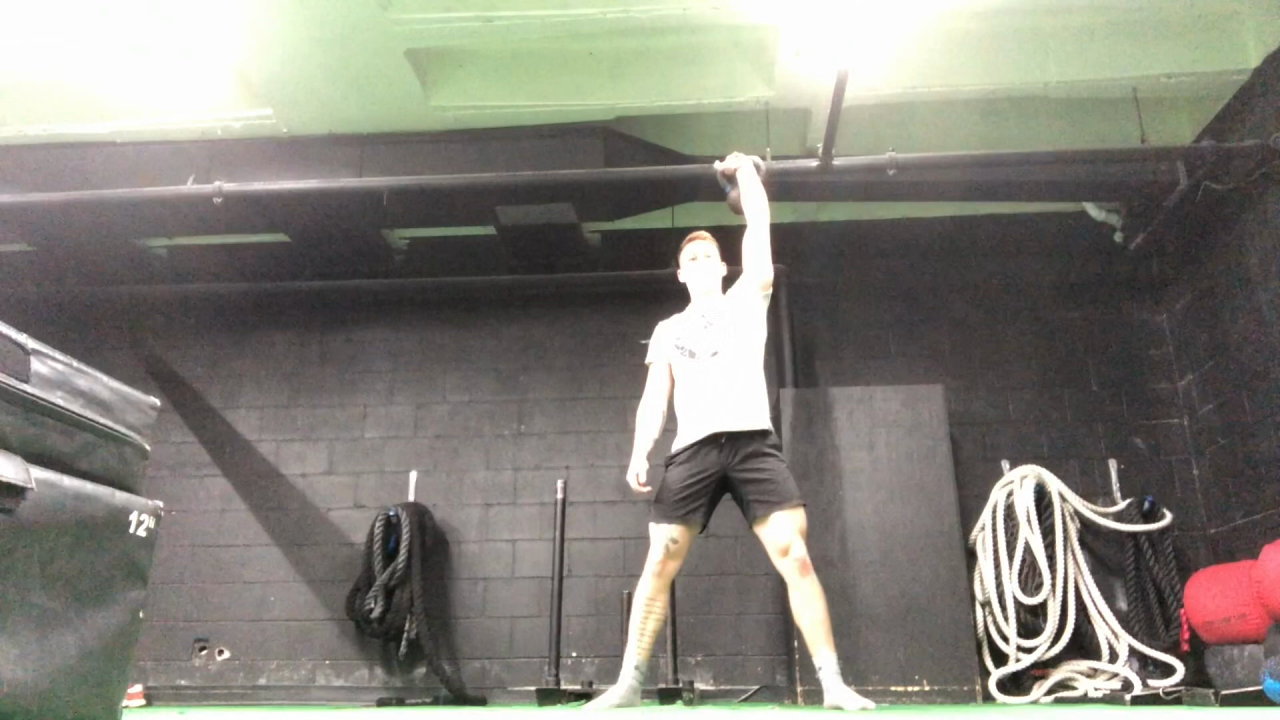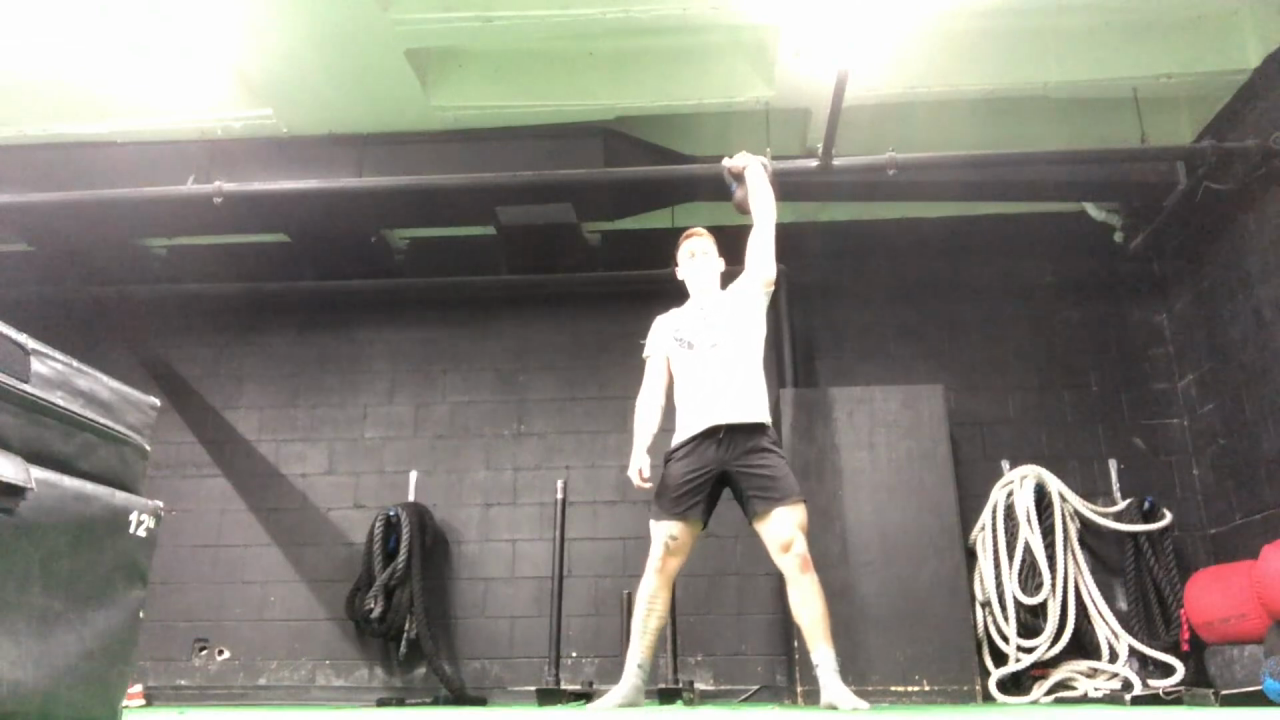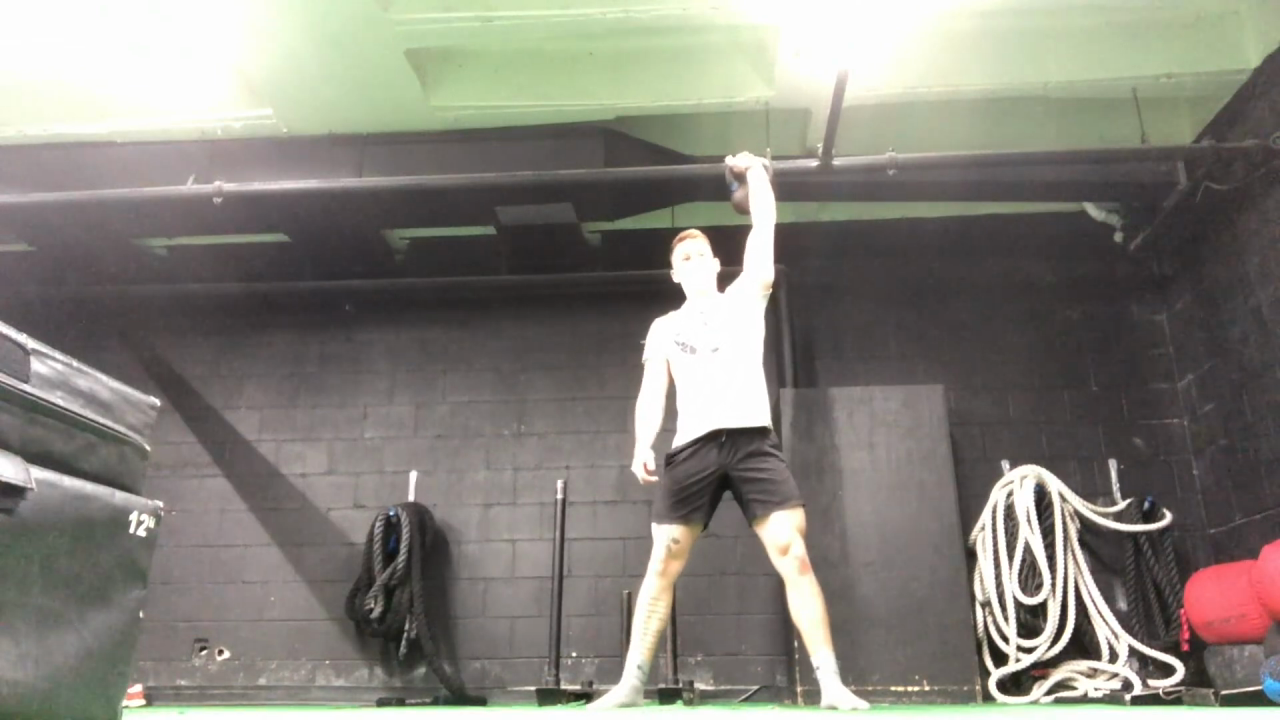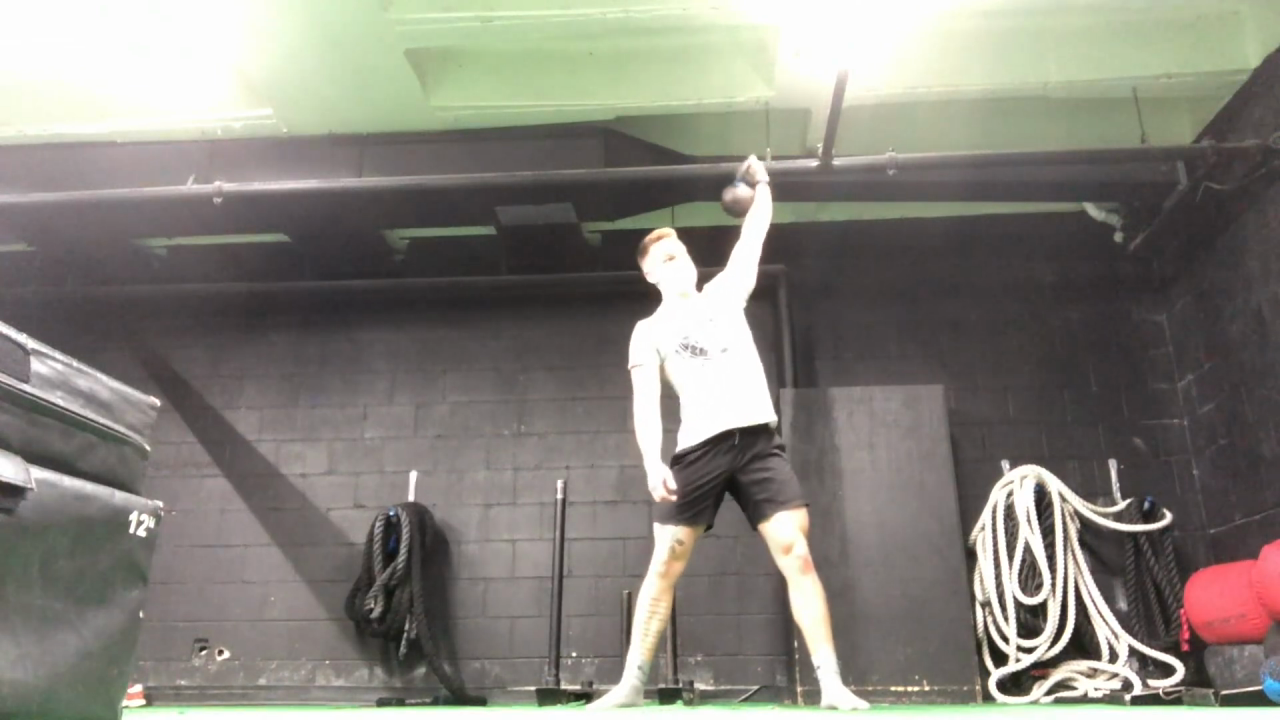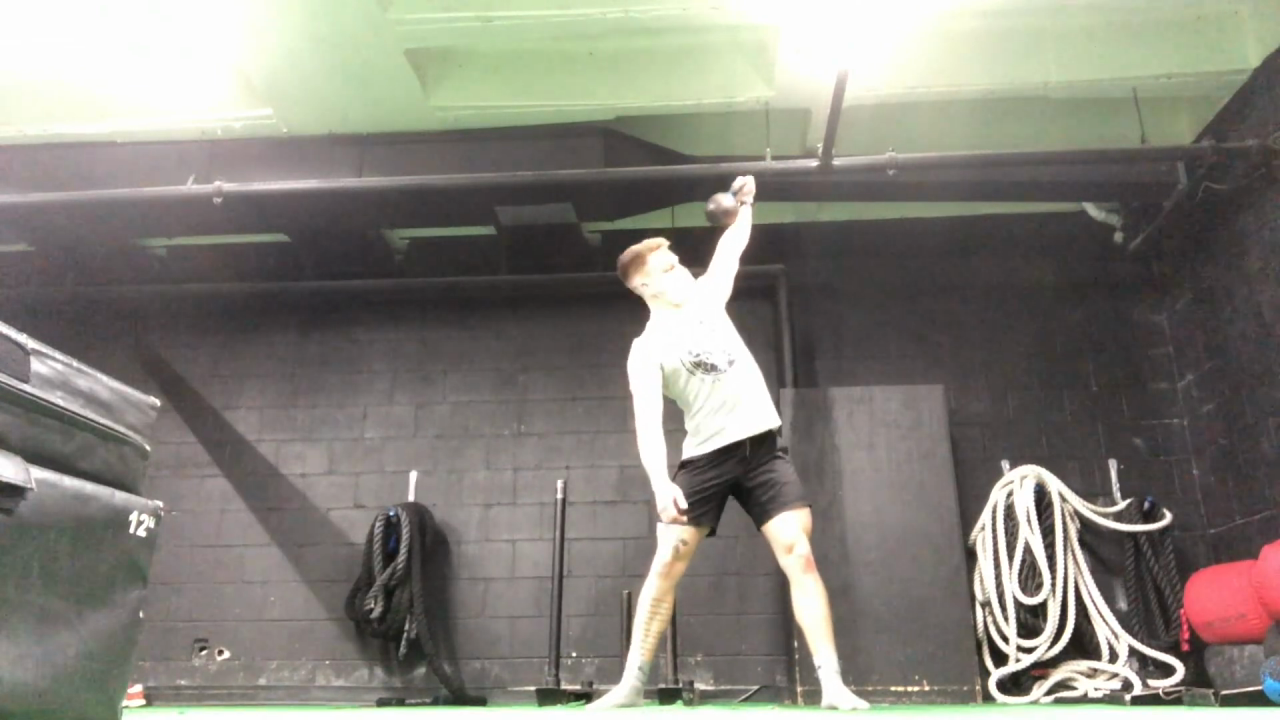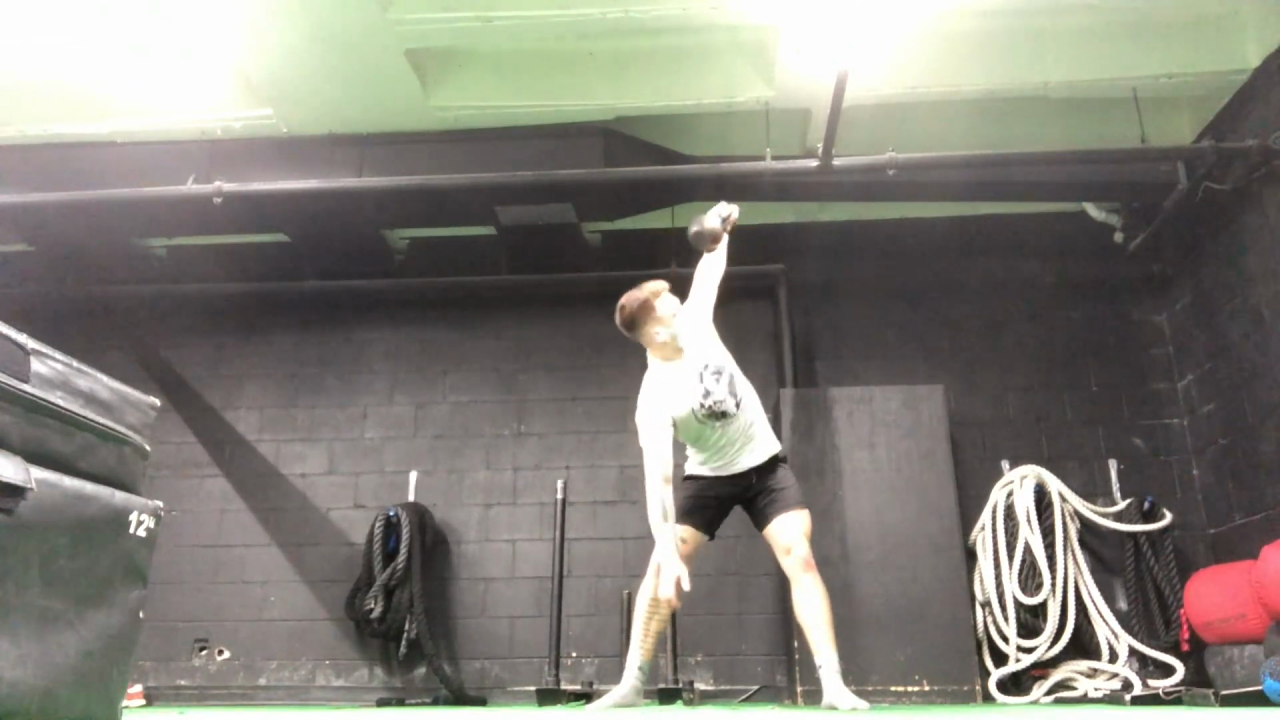
dt=0.5s
person 1, frame 1
left shoulder: (748, 301)
right shoulder: (667, 330)
left elbow: (757, 227)
right elbow: (654, 397)
left wrist: (743, 168)
right wrist: (639, 454)
left hip: (753, 442)
right hip: (693, 450)
left knee: (795, 557)
right knee: (659, 565)
left ankle: (833, 683)
right ankle: (628, 684)
person 1, frame 2
left shoulder: (747, 297)
right shoulder: (665, 324)
left elbow: (765, 225)
right elbow: (652, 392)
left wrist: (752, 169)
right wrist: (640, 448)
left hip: (752, 438)
right hip: (692, 445)
left knee: (795, 553)
right knee: (661, 561)
left ankle: (831, 683)
right ankle: (633, 682)
person 1, frame 3
left shoulder: (745, 299)
right shoulder: (663, 328)
left elbow: (763, 229)
right elbow: (652, 392)
left wrist: (753, 170)
right wrist: (643, 444)
left hip: (753, 441)
right hip: (692, 448)
left knee: (794, 557)
right knee: (663, 564)
left ankle: (831, 684)
right ankle: (631, 683)
person 1, frame 4
left shoulder: (724, 295)
right shoulder: (649, 332)
left elbow: (754, 235)
right elbow: (645, 402)
left wrist: (761, 183)
right wrist: (652, 461)
left hip: (758, 440)
right hip: (698, 449)
left knee: (797, 555)
right knee: (665, 564)
left ankle: (832, 684)
right ankle: (632, 684)
person 1, frame 5
left shoulder: (703, 297)
right shoulder: (647, 350)
left elbow: (732, 245)
right elbow: (647, 421)
left wrist: (743, 203)
right wrist: (661, 483)
left hip: (764, 447)
right hip: (706, 457)
left knee: (798, 555)
right knee: (667, 562)
left ankle: (832, 684)
right ankle: (632, 684)
person 1, frame 6
left shoulder: (694, 326)
right shoulder: (656, 398)
left elbow: (710, 271)
right elbow: (657, 478)
right wrist: (668, 552)
left hip: (765, 464)
right hip: (710, 476)
left knee: (800, 558)
right knee: (661, 568)
left ankle: (833, 685)
right ankle: (631, 684)
